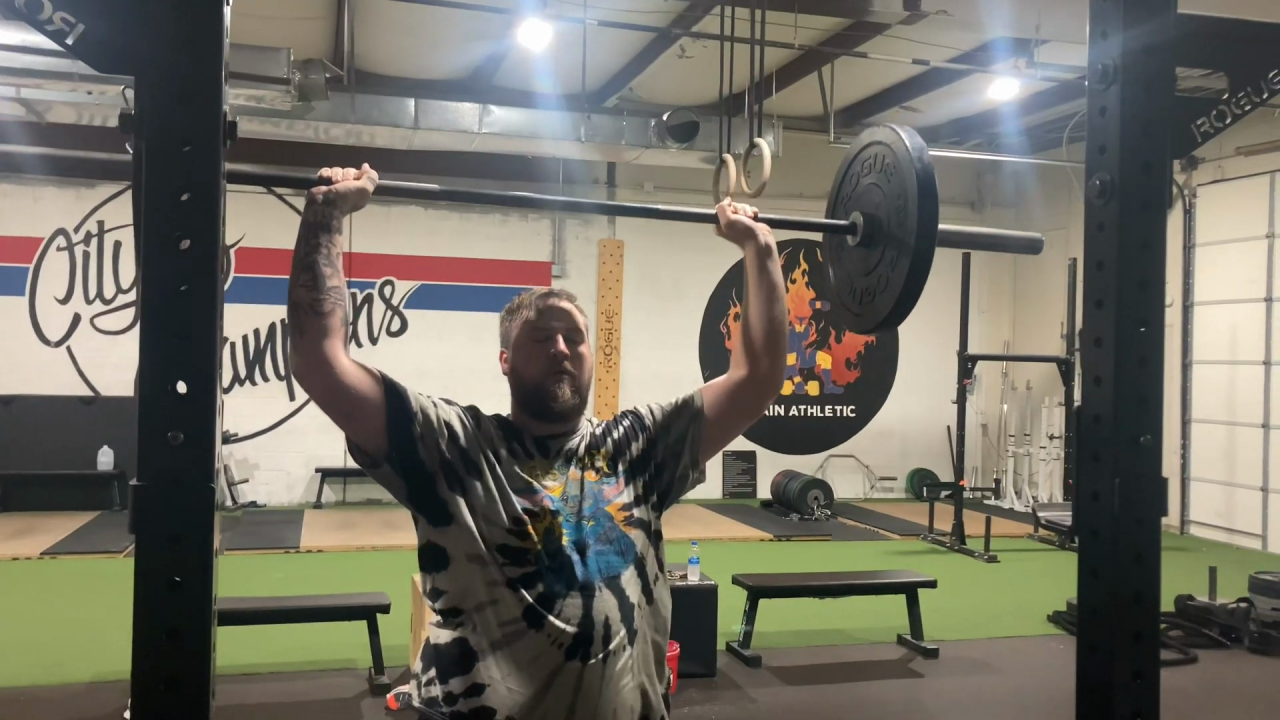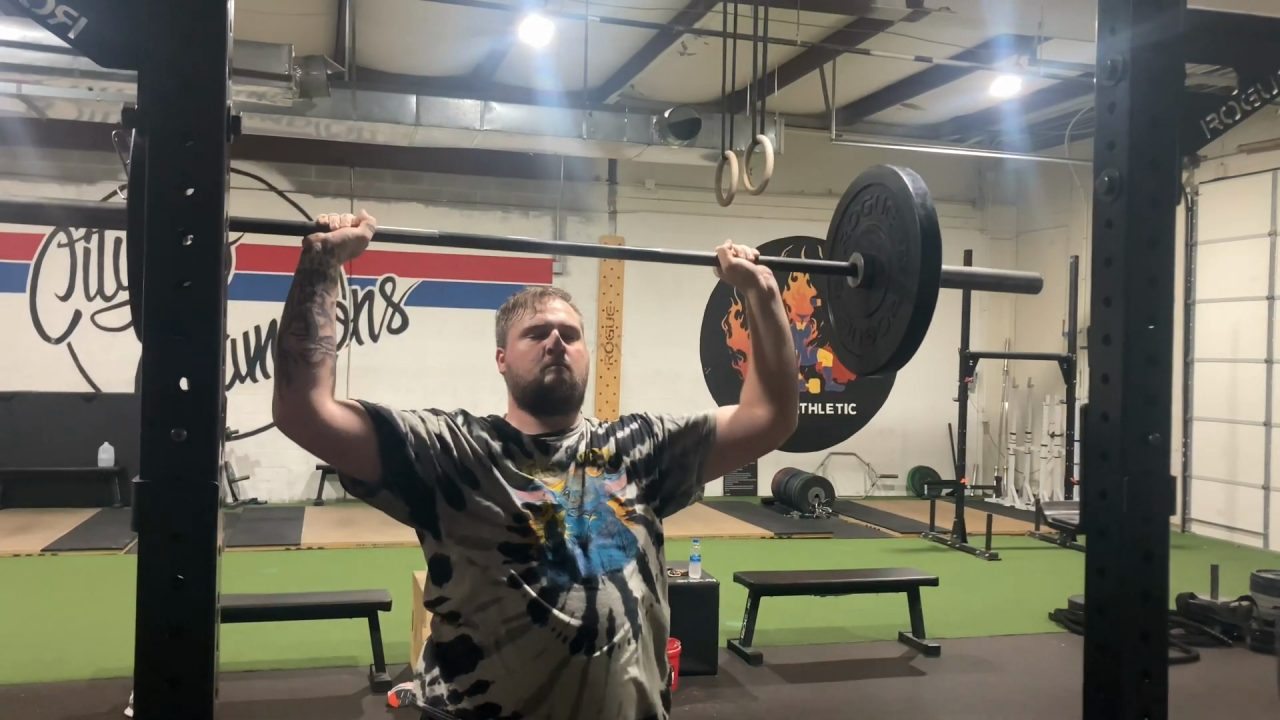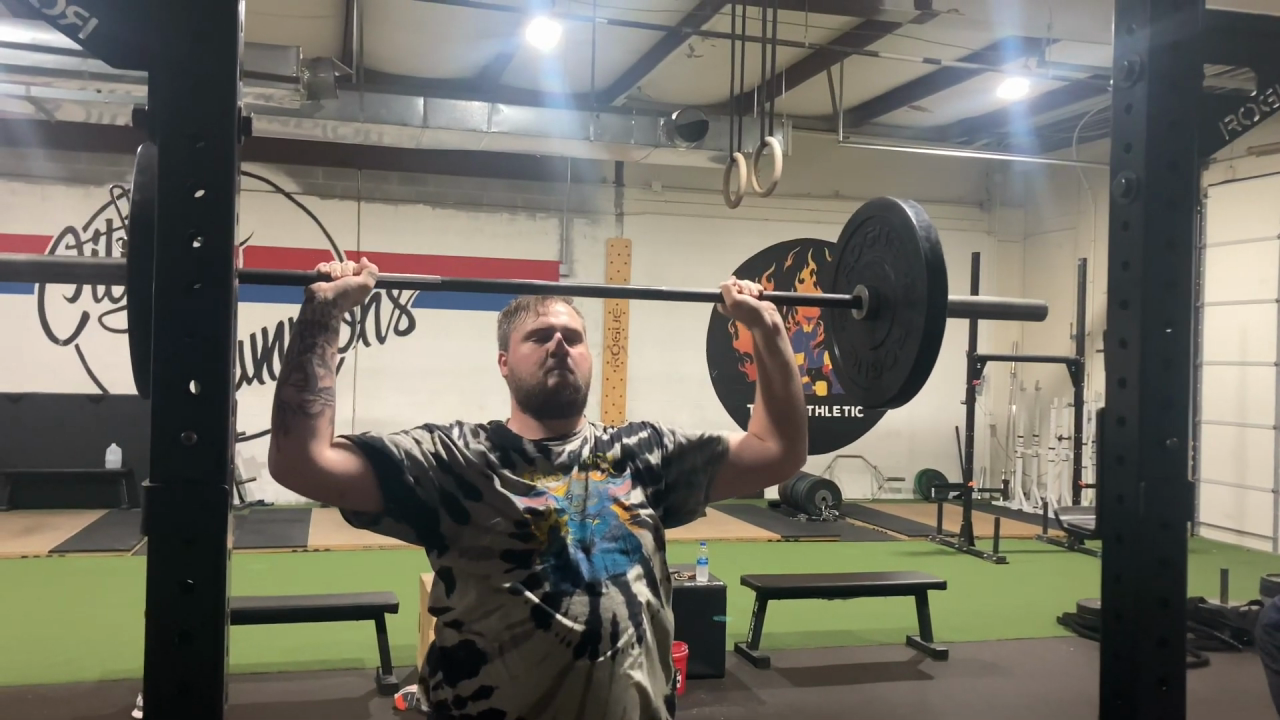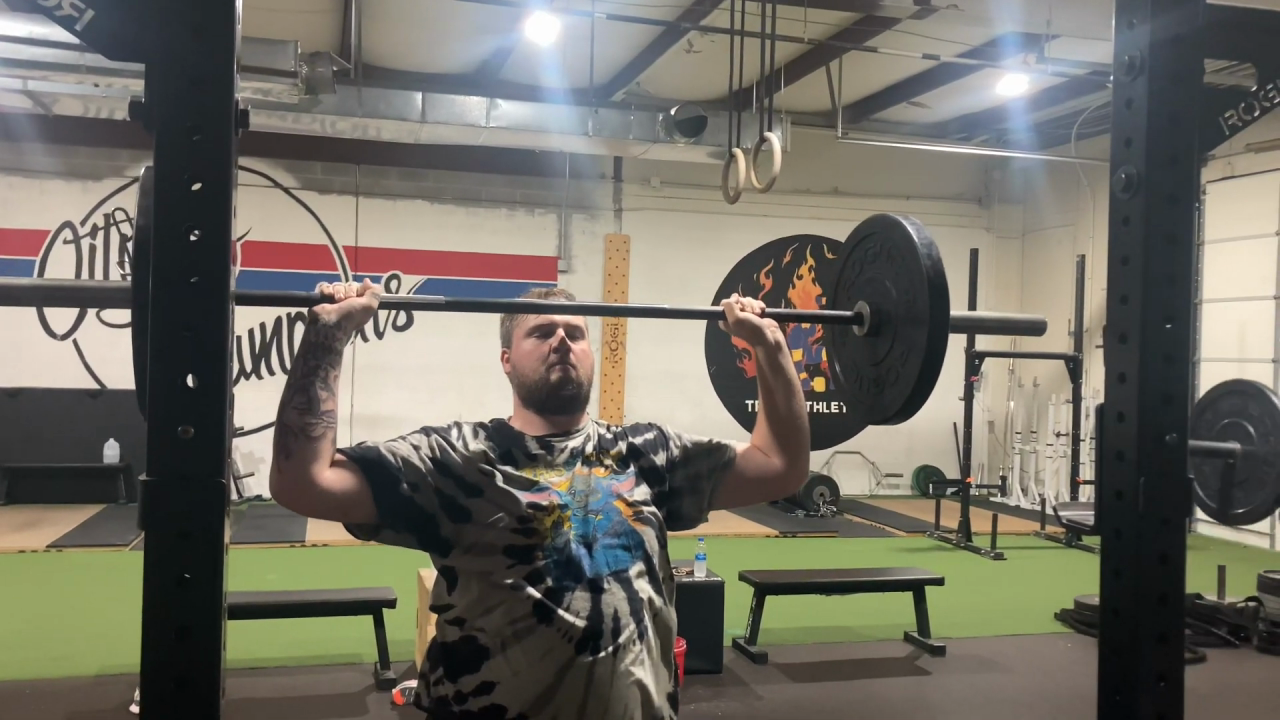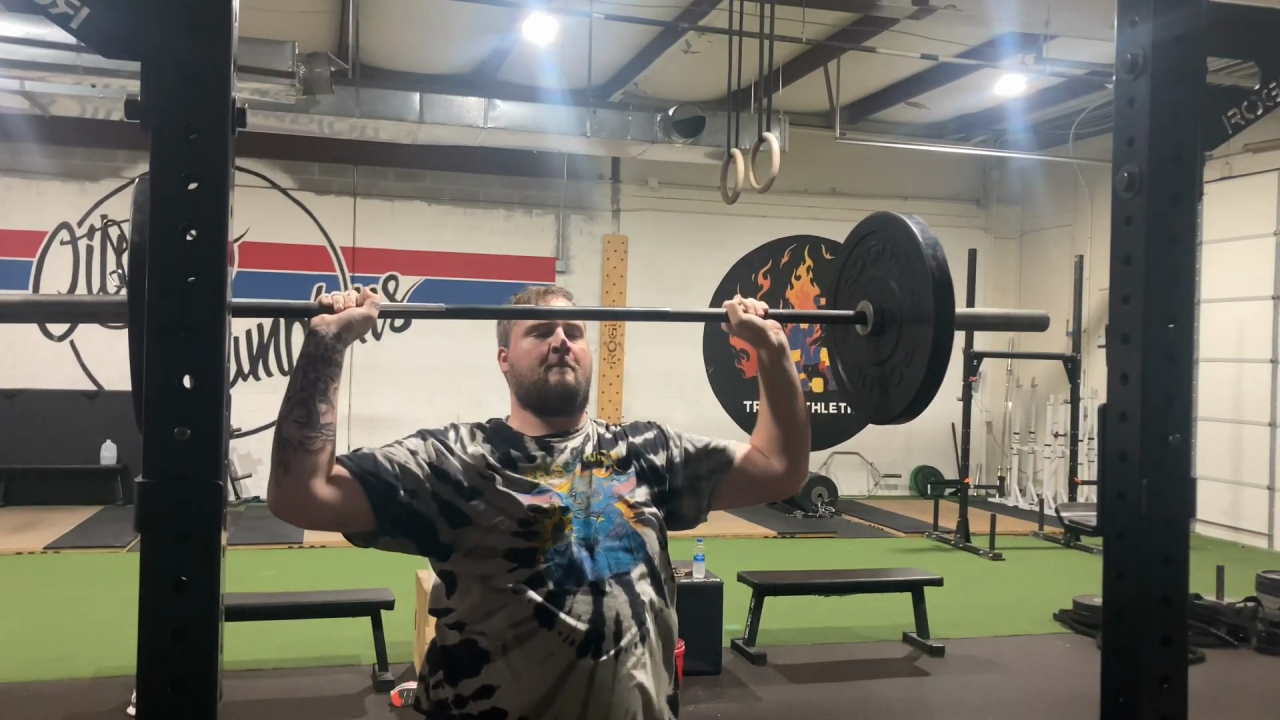
dt=1s
person 1, frame 1
left shoulder: (636, 448)
right shoulder: (452, 448)
left elbow: (757, 377)
right elbow: (318, 362)
left wrist: (758, 249)
right wrist: (326, 215)
person 1, frame 2
left shoulder: (638, 448)
right shoulder: (450, 451)
left elbow: (770, 417)
right elbow: (303, 411)
left wrist: (761, 291)
right wrist: (321, 262)
person 1, frame 3
left shoulder: (644, 453)
right shoulder: (454, 459)
left elbow: (779, 451)
right elbow: (301, 461)
left wrist: (766, 327)
right wrist: (323, 312)
person 1, frame 4
left shoulder: (645, 453)
right shoulder: (456, 458)
left elbow: (781, 467)
right elbow: (301, 483)
left wrist: (768, 345)
right wrist: (327, 334)
person 1, frame 5
left shoulder: (645, 452)
right shoulder: (453, 460)
left elbow: (779, 468)
right elbow: (300, 496)
left wrist: (772, 348)
right wrist: (325, 344)
